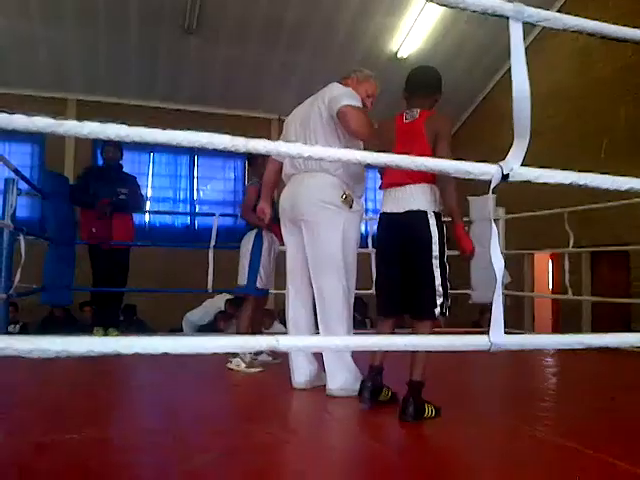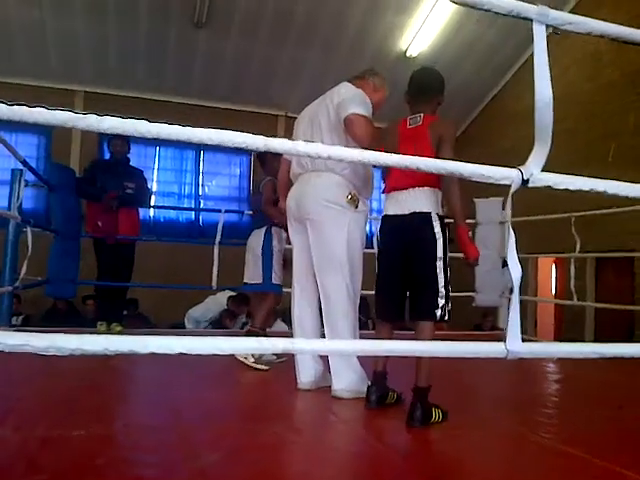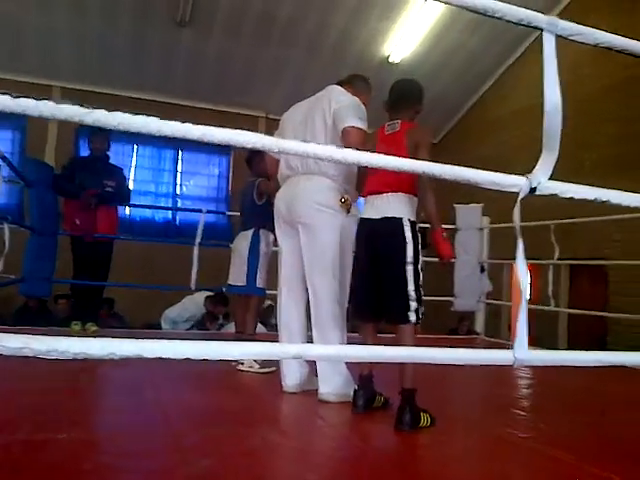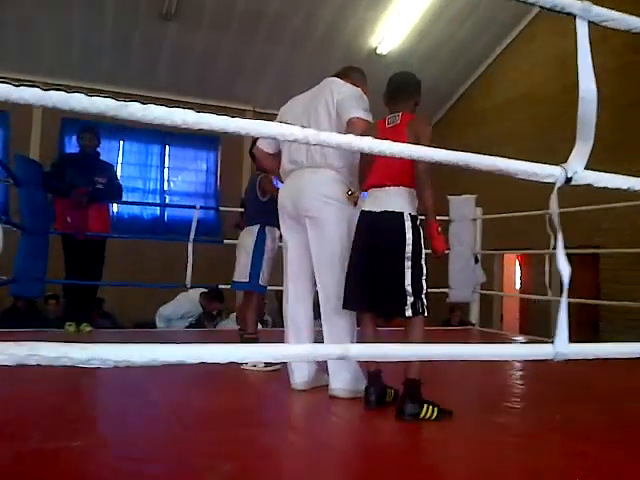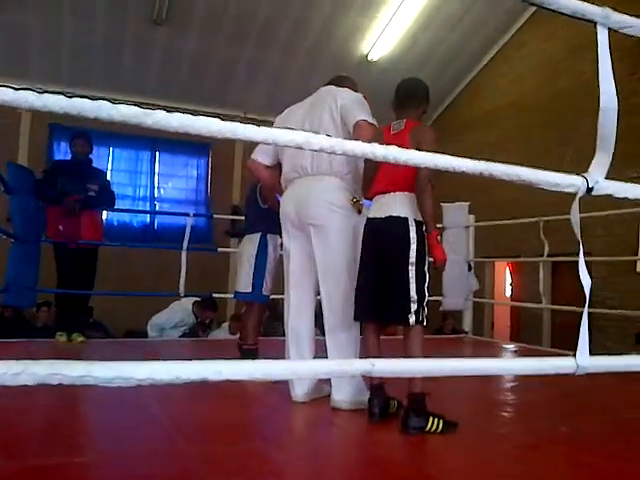
dt=0.3s
person 1, frame 1
left shoulder: (386, 127)
right shoulder: (439, 124)
left elbow: (384, 173)
right elbow: (445, 178)
right wrist: (460, 228)
left hip: (389, 215)
right hip: (422, 215)
left knee: (389, 306)
right knee: (425, 309)
left ankle: (373, 379)
right ankle: (413, 397)
person 1, frame 2
left shoulder: (391, 132)
right shoulder: (442, 128)
left elbow: (386, 179)
right elbow: (448, 181)
right wrist: (463, 233)
left hip: (392, 219)
right hip: (424, 218)
left knee: (387, 308)
right knee: (426, 312)
left ankle: (378, 386)
right ankle: (421, 401)
person 1, frame 3
left shoulder: (372, 138)
right shoulder: (418, 135)
left elbow: (361, 187)
right elbow: (423, 186)
right wrist: (439, 233)
left hip: (368, 221)
right hip: (398, 221)
left knee: (368, 312)
right knee: (406, 315)
left ankle: (365, 389)
right ankle: (407, 403)
person 1, frame 4
left shoulder: (373, 130)
right shoulder: (419, 126)
left elbow: (362, 179)
right elbow: (422, 179)
right wrist: (434, 228)
left hip: (369, 215)
right hip: (399, 216)
left knee: (368, 306)
right knee: (414, 308)
left ankle: (375, 385)
right ankle: (412, 394)
person 1, frame 5
left shoulder: (379, 136)
right shoulder: (423, 132)
left elbow: (367, 188)
right elbow: (423, 185)
right wrist: (434, 237)
left hip: (375, 221)
right hip: (404, 222)
left knee: (372, 316)
right knee: (412, 318)
left ankle: (378, 397)
right ankle: (416, 409)
person 2, frame 1
left shoulder: (300, 111)
right shoulder: (341, 93)
left elbow: (275, 158)
right elbow: (352, 119)
left wrist: (265, 199)
right wrist: (373, 139)
left hip: (293, 194)
right hip: (327, 194)
left knee: (299, 286)
right knee: (334, 284)
left ankle: (303, 370)
right ankle: (341, 376)
person 2, frame 2
left shoulder: (312, 110)
right shoulder: (351, 94)
left elbow: (288, 158)
right elbow: (358, 126)
left wrist: (283, 197)
left hip: (301, 193)
right hip: (334, 195)
left knee: (305, 285)
right knee: (340, 284)
left ankle: (309, 370)
right ankle: (347, 378)
person 2, frame 3
left shoulder: (296, 110)
right shoulder: (347, 101)
left elbow: (272, 158)
right elbow: (354, 138)
left hip: (287, 196)
right hip: (324, 197)
left knee: (292, 287)
right knee: (329, 288)
left ankle: (294, 373)
right ankle: (334, 381)
person 2, frame 4
left shoulder: (294, 103)
right shoulder: (348, 91)
left elbow: (263, 151)
right elbow: (359, 129)
left hip: (291, 191)
right hip: (328, 189)
left knee: (297, 282)
right knee: (335, 281)
left ankle: (302, 371)
right ankle: (344, 376)
person 2, frame 5
left shoulder: (290, 113)
right shoulder: (348, 97)
left elbow: (257, 163)
right elbow: (367, 133)
left hip: (294, 199)
right hip: (332, 196)
left knee: (299, 292)
right knee: (341, 291)
left ankle: (302, 383)
right ankle: (347, 388)
person 3, frame 1
left shoulder: (259, 186)
right shoulder: (256, 184)
right elbow: (246, 212)
right wrist: (272, 228)
left hip: (264, 242)
right hip: (259, 241)
left knee: (260, 298)
right knee: (253, 297)
left ankle: (255, 349)
right ankle: (238, 354)
person 3, frame 2
left shoulder: (266, 184)
right shoulder: (270, 182)
right elbow: (267, 207)
left wrist: (281, 255)
right wrist: (287, 221)
left hip: (267, 238)
right hip: (268, 237)
left knee: (261, 295)
right knee: (272, 294)
person 3, frame 3
left shoulder: (250, 187)
right shoulder: (262, 184)
left hip: (248, 239)
right hip: (256, 240)
left knee: (243, 297)
right knee: (255, 296)
person 3, frame 4
left shoulder: (254, 181)
right shoulder: (264, 179)
right elbow: (280, 198)
left hip: (254, 234)
right hip: (260, 235)
left knee: (251, 293)
right knee: (256, 293)
left ankle: (246, 345)
person 3, frame 5
left shoulder: (256, 187)
right shoulder: (265, 186)
right elbow: (278, 207)
left hip: (256, 242)
right hip: (261, 243)
left knee: (253, 303)
right knee: (257, 302)
left ankle: (245, 356)
right ankle: (249, 358)
person 4, frame 1
left shoulder: (130, 180)
right shoulder: (90, 174)
left elbow: (139, 204)
right elbow: (74, 195)
left wrist: (114, 205)
right wrist: (95, 203)
left hip: (121, 237)
right hip: (97, 235)
left knee: (118, 281)
right knee: (100, 279)
left ankle: (112, 324)
right ankle: (99, 323)
person 4, frame 2
left shoulder: (137, 174)
right shoulder: (97, 167)
left elbow: (145, 199)
right elbow: (81, 187)
left wrist: (121, 199)
right wrist: (101, 196)
left hip: (126, 231)
right hip: (103, 229)
left knee: (123, 275)
right knee: (105, 273)
left ankle: (116, 318)
right ankle: (102, 317)
person 4, frame 3
left shoulder: (117, 172)
right shoulder: (76, 164)
left elbow: (124, 197)
right elbow: (59, 184)
left wrist: (99, 197)
right wrist: (80, 194)
left hip: (105, 230)
right hip: (80, 227)
left knee: (99, 274)
right knee: (81, 272)
left ankle: (91, 319)
right ankle: (78, 318)
person 4, frame 4
left shoulder: (107, 168)
right shoulder: (66, 161)
left elbow: (117, 194)
right elbow: (48, 182)
left wrist: (91, 195)
right wrist: (70, 192)
left hip: (96, 228)
right hip: (71, 226)
left knee: (92, 274)
right knee: (73, 272)
left ankle: (85, 319)
right ankle: (71, 318)
person 4, frame 5
left shoulder: (99, 175)
right shoulder: (58, 168)
left elbow: (109, 200)
right elbow: (40, 190)
left wrist: (82, 203)
right wrist: (62, 199)
left hip: (89, 236)
right hip: (63, 233)
left knee: (84, 283)
right knee: (65, 280)
left ankle: (77, 328)
right ankle: (62, 327)
